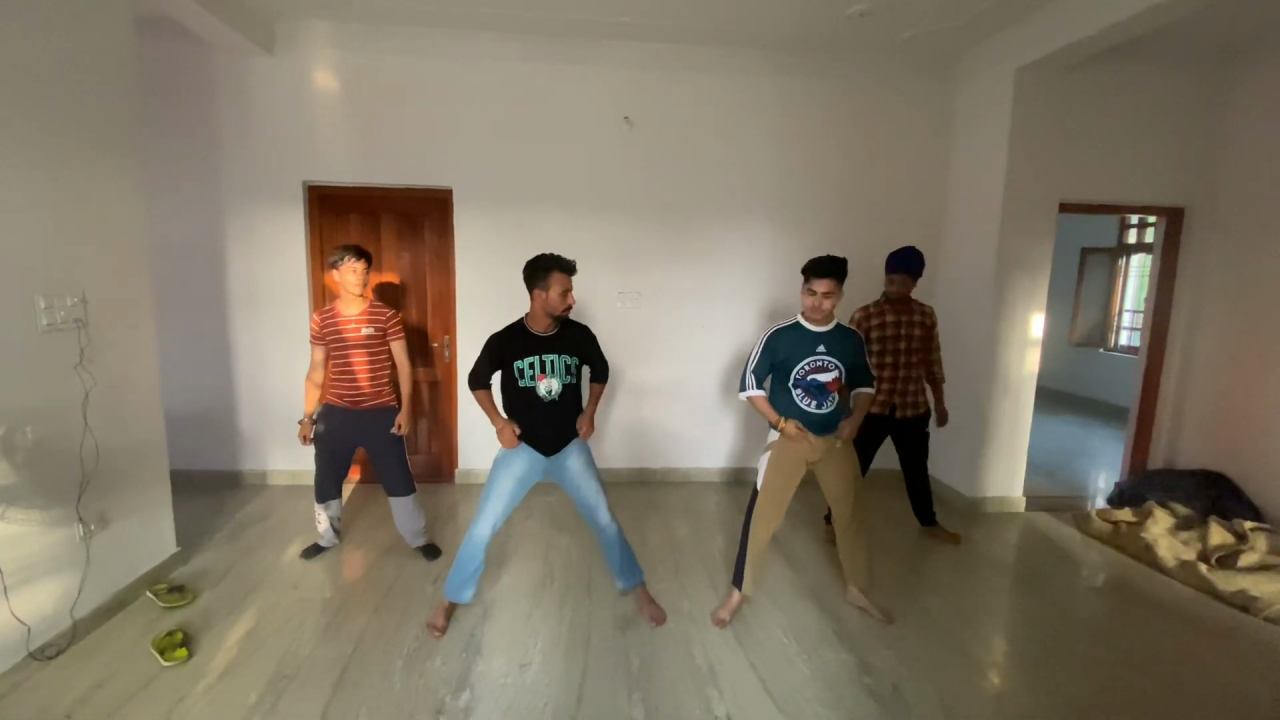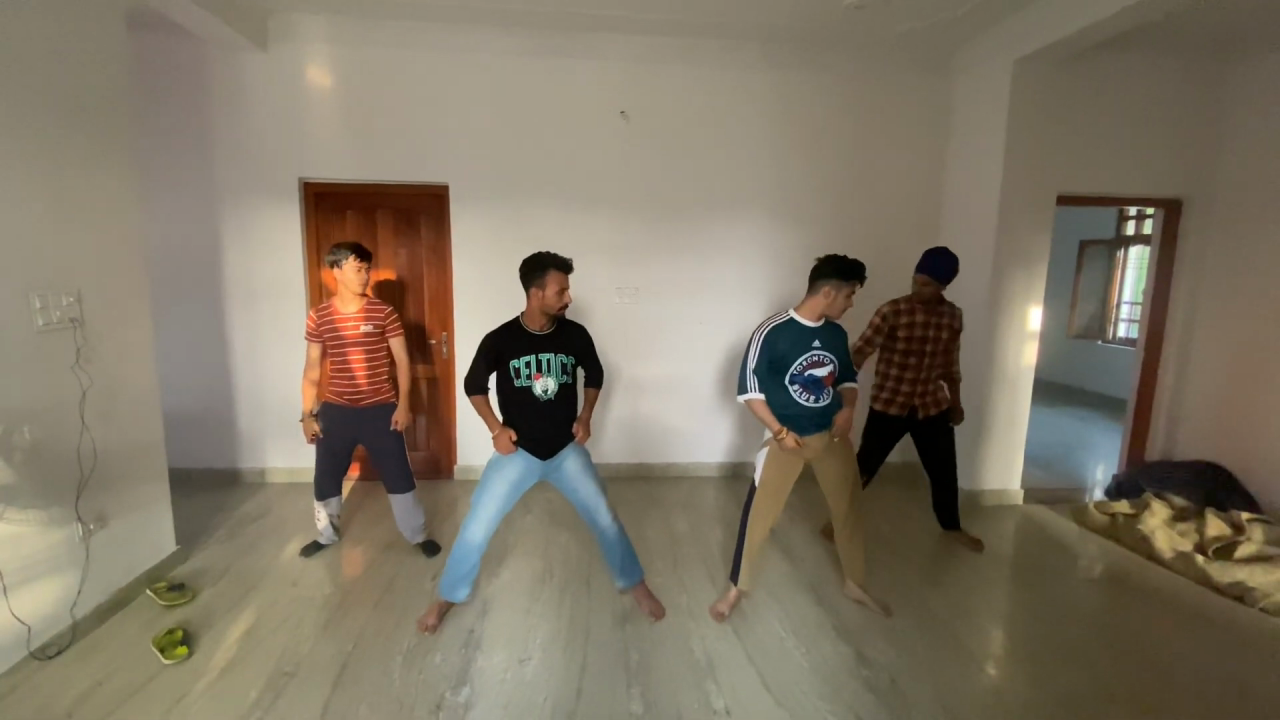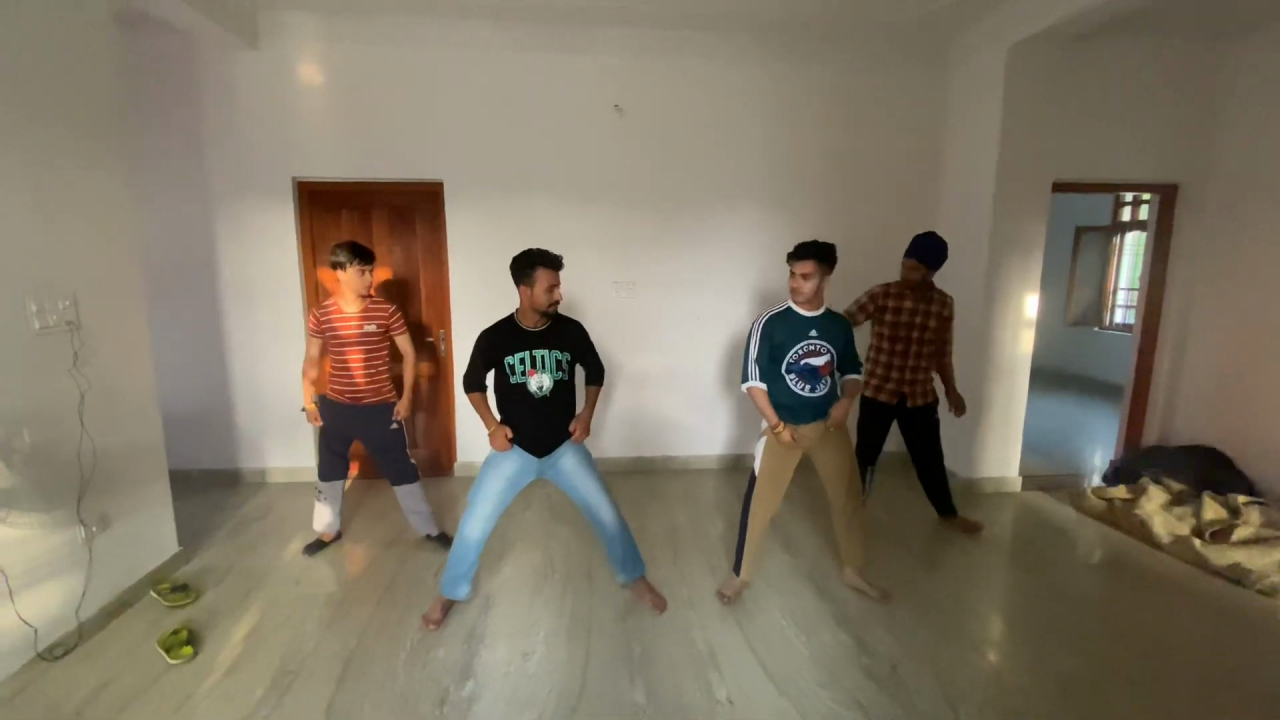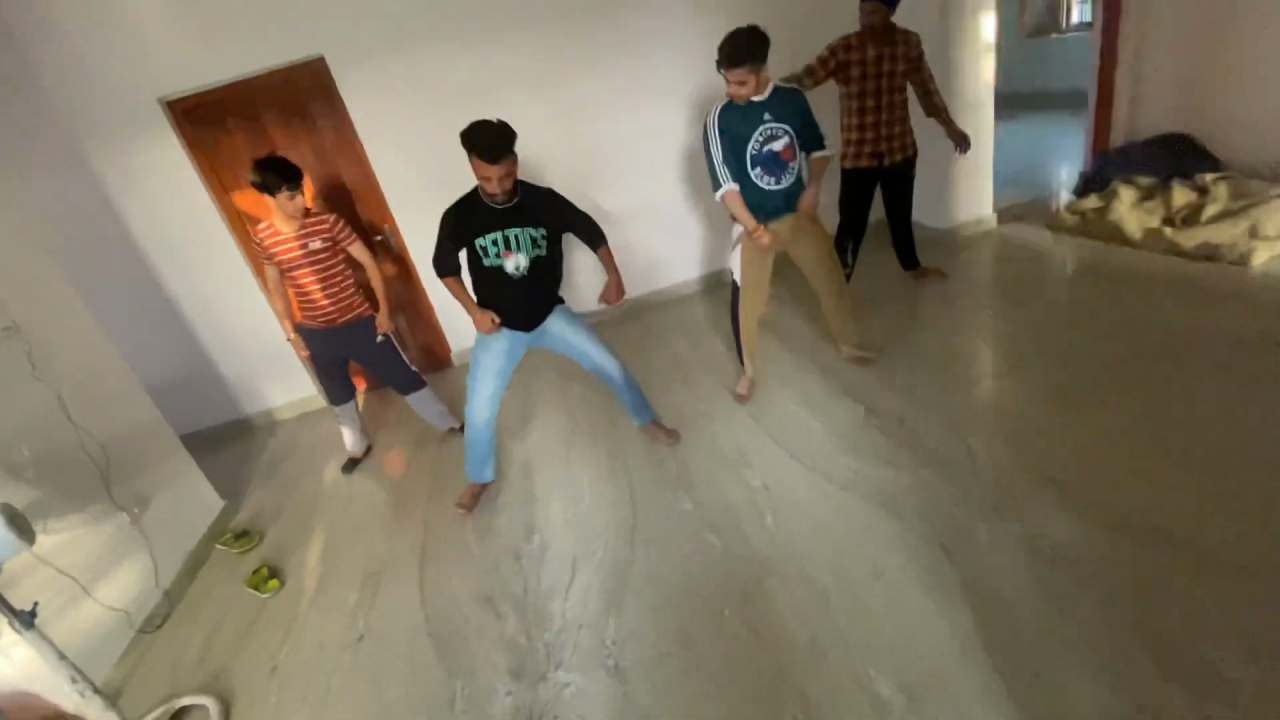
dt=0.5s
person 1, frame 1
left shoulder: (579, 335)
right shoulder: (504, 341)
left elbow: (600, 371)
right elbow: (477, 380)
left wrist: (589, 412)
right wrist: (499, 422)
left hip: (569, 446)
right hip: (522, 447)
left knee: (604, 519)
right knee: (483, 525)
left ankle: (636, 588)
right ankle: (451, 600)
person 1, frame 2
left shoulder: (575, 335)
right shoulder: (500, 340)
left elbow: (594, 375)
right elbow: (474, 385)
left wrist: (585, 417)
right wrist: (496, 428)
left hip: (566, 449)
right hip: (518, 451)
left knee: (605, 520)
right knee: (476, 530)
left ankle: (635, 584)
right ankle: (447, 598)
person 1, frame 3
left shoulder: (570, 331)
right shoulder: (494, 338)
left elbow: (595, 373)
right elbow: (473, 383)
left wrist: (585, 415)
right wrist: (492, 425)
left hip: (563, 446)
right hip: (514, 448)
left knee: (605, 514)
right knee: (473, 528)
left ankle: (635, 579)
right ankle: (448, 595)
person 1, frame 4
left shoulder: (544, 201)
right shoulder: (459, 216)
left elbow: (590, 231)
right elbow: (444, 266)
left wrist: (614, 276)
right wrist: (474, 309)
left hip: (550, 315)
right hip: (500, 327)
left knee: (611, 367)
right knee: (479, 413)
left ankle: (648, 422)
right ankle: (479, 479)
person 2, frame 1
left shoulder: (851, 340)
right shoulder: (778, 336)
left elbow: (864, 385)
right elbow: (750, 384)
left wrist: (855, 418)
right wrist: (780, 422)
left hip: (836, 441)
right hip: (788, 440)
left knee: (850, 515)
right knee: (761, 516)
left ankle: (856, 590)
right ankle: (737, 593)
person 2, frame 2
left shoulder: (837, 334)
right shoulder: (771, 333)
right elbow: (749, 388)
left wrist: (847, 409)
right wrist: (779, 432)
left hip: (832, 436)
right hip: (786, 438)
left knee: (848, 509)
right knee: (759, 513)
left ankle: (854, 583)
right ankle: (736, 587)
person 2, frame 3
left shoulder: (839, 325)
right shoulder: (770, 323)
left elbow: (852, 372)
right elbow: (753, 380)
left wrist: (846, 401)
right wrist: (775, 425)
left hip: (829, 426)
right hip: (783, 427)
left knee: (848, 497)
right knee: (760, 501)
left ankle: (852, 571)
right ankle: (740, 574)
person 2, frame 4
left shoulder: (792, 100)
right shoulder: (719, 120)
left elbow: (817, 148)
right elbow: (724, 183)
left wrist: (813, 188)
right wrist: (754, 230)
left hip: (798, 215)
right hip: (755, 226)
left knee: (831, 280)
right knee: (747, 302)
left ankle: (847, 343)
right ankle: (748, 371)
person 3, frame 1
left shoulder: (386, 315)
right shoulder: (322, 320)
left elbow: (403, 364)
right elbow: (316, 372)
left wrist: (405, 409)
right wrist: (307, 417)
left hip: (381, 413)
right hip: (336, 414)
left knee: (398, 480)
right knee: (326, 480)
left ankle: (418, 538)
right ankle: (328, 537)
person 3, frame 2
left shoulder: (383, 312)
right shoulder: (318, 316)
left elbow: (402, 360)
right elbow: (312, 368)
left wrist: (403, 405)
right wrist: (307, 414)
left hip: (380, 410)
right hip: (335, 411)
left knee: (398, 478)
right knee: (325, 479)
left ankle: (418, 535)
right ankle: (327, 535)
person 3, frame 3
left shoulder: (386, 311)
right shoulder: (321, 314)
left elbow: (409, 354)
right elbow: (312, 360)
left wrist: (406, 397)
right wrist: (309, 402)
left hip: (380, 408)
right hip: (335, 407)
left knee: (402, 471)
right knee: (329, 473)
left ankle: (428, 528)
right ankle: (328, 530)
person 3, frame 4
left shoulder: (327, 222)
right shoulder: (262, 237)
left elbow: (369, 263)
right elbow: (276, 288)
left wrist: (383, 308)
right wrist: (292, 333)
left hip: (358, 322)
right hip: (316, 333)
left knee: (405, 377)
right knee: (339, 397)
left ankle: (450, 423)
right ankle: (358, 447)
person 4, frame 1
left shoulder: (926, 315)
right shoulder: (864, 316)
left elbow: (932, 361)
left wrist: (940, 402)
left hip: (913, 407)
right hip: (872, 406)
left knee: (917, 467)
left ankle: (929, 522)
right ankle: (835, 521)
person 4, frame 2
left shoulder: (953, 315)
right shoulder: (892, 311)
left elbow: (951, 361)
right elbow: (862, 349)
left wrist: (956, 400)
left hip: (933, 406)
right hip: (888, 404)
left knee: (944, 470)
right knee: (865, 465)
left ankle: (952, 526)
person 4, frame 3
left shoulder: (944, 304)
right shoulder: (881, 295)
left elbow: (942, 352)
right elbow: (848, 318)
left wrist: (951, 390)
left hip: (920, 394)
right hip: (878, 391)
left knee: (930, 457)
right knee: (866, 454)
left ankle: (948, 513)
person 4, frame 4
left shoulder: (909, 43)
right shoulder: (843, 50)
left elbow: (926, 87)
right elbow: (807, 77)
left wrist: (950, 126)
left hip: (900, 149)
right hip: (858, 154)
left knee: (901, 214)
right knee: (851, 224)
left ankle: (912, 265)
